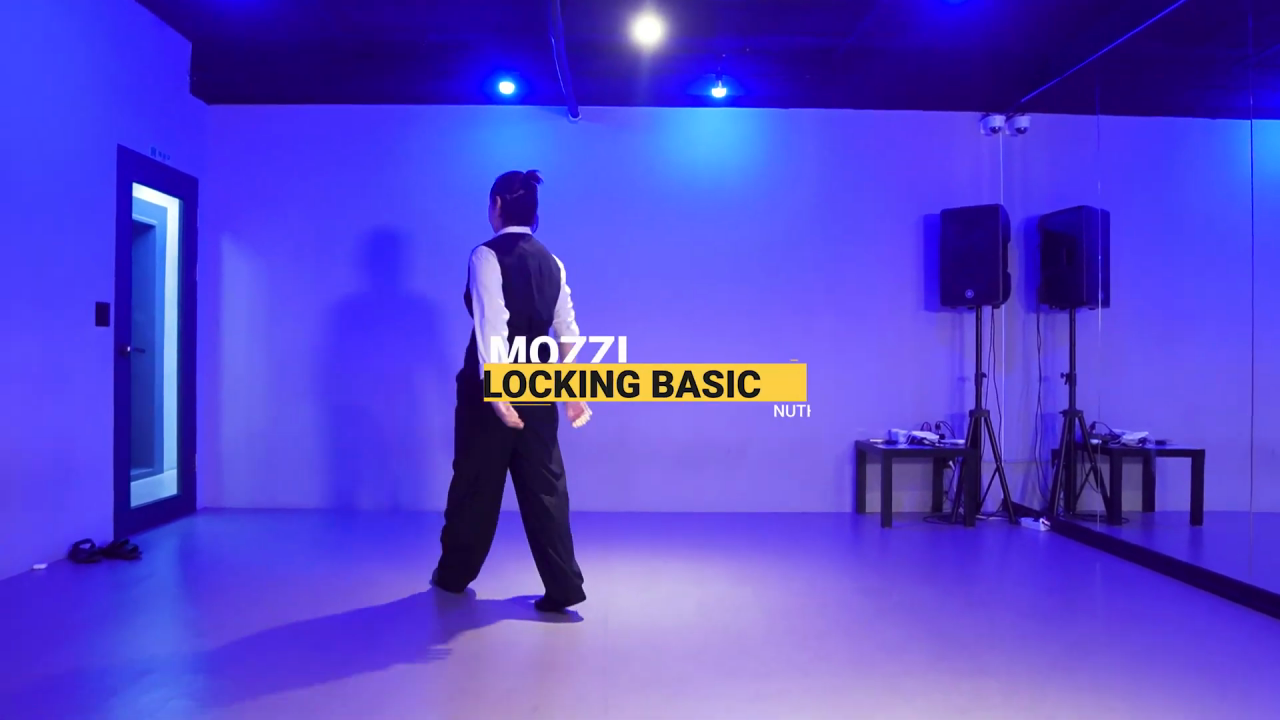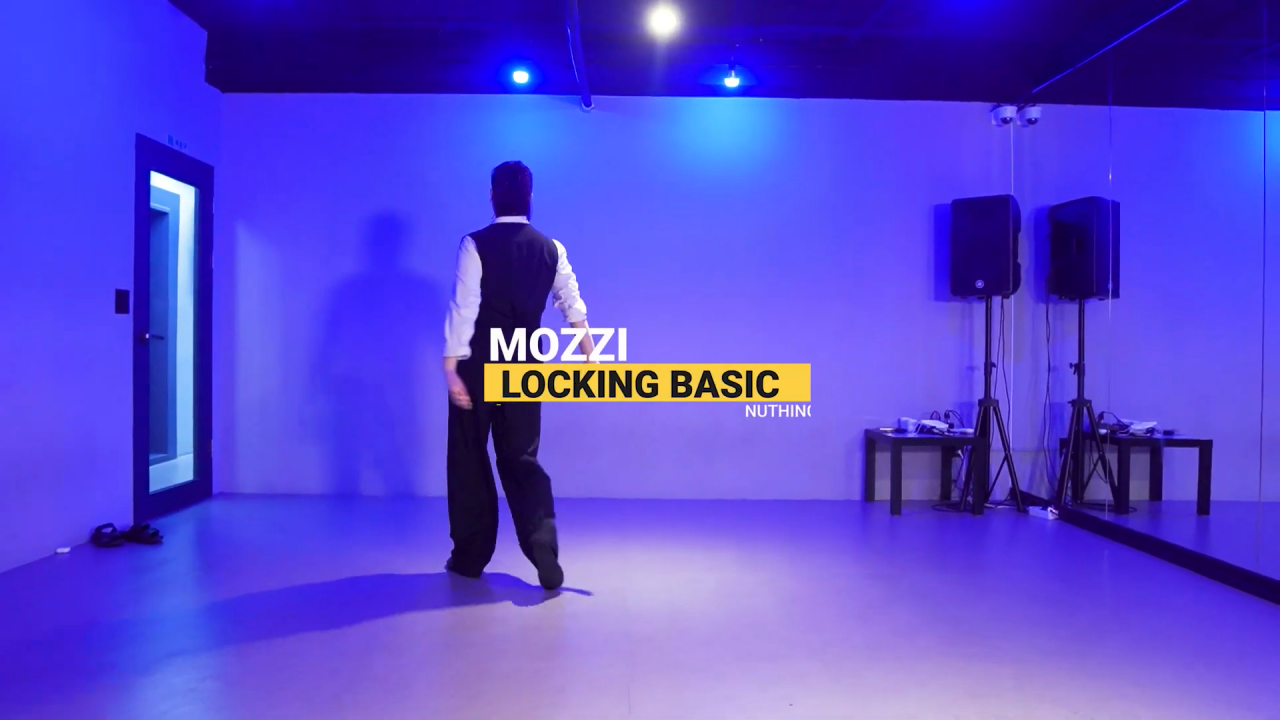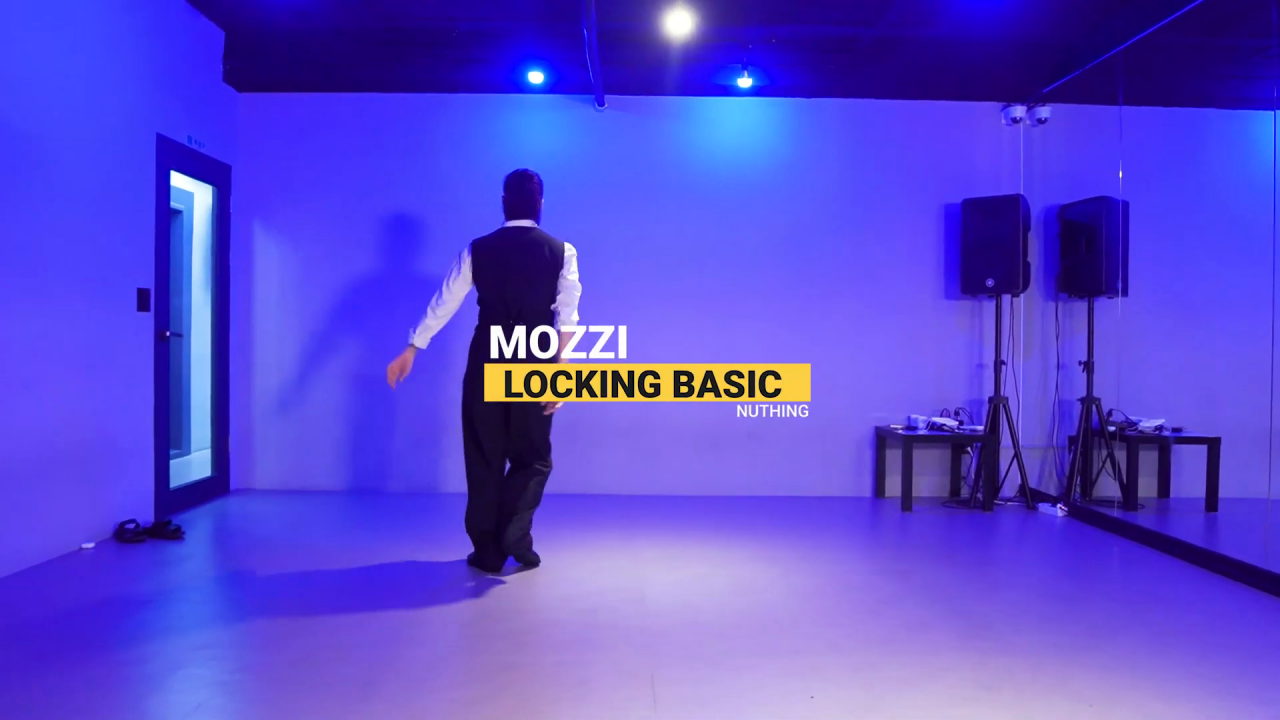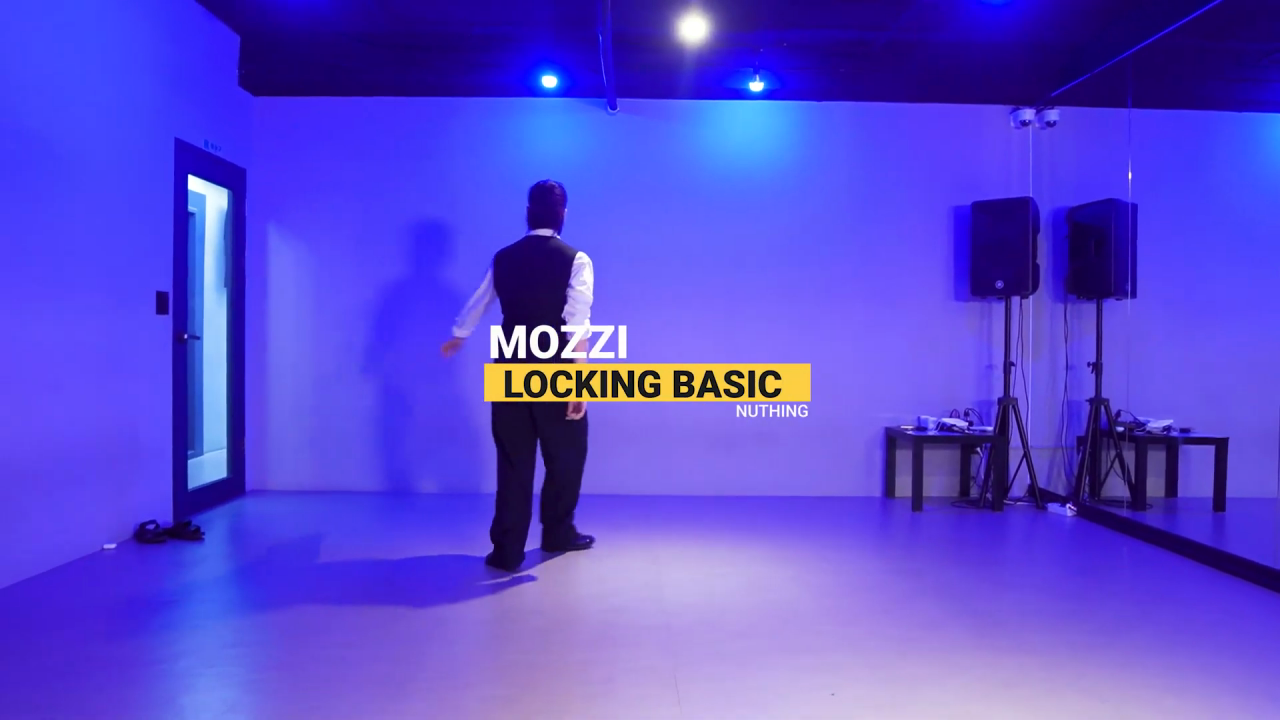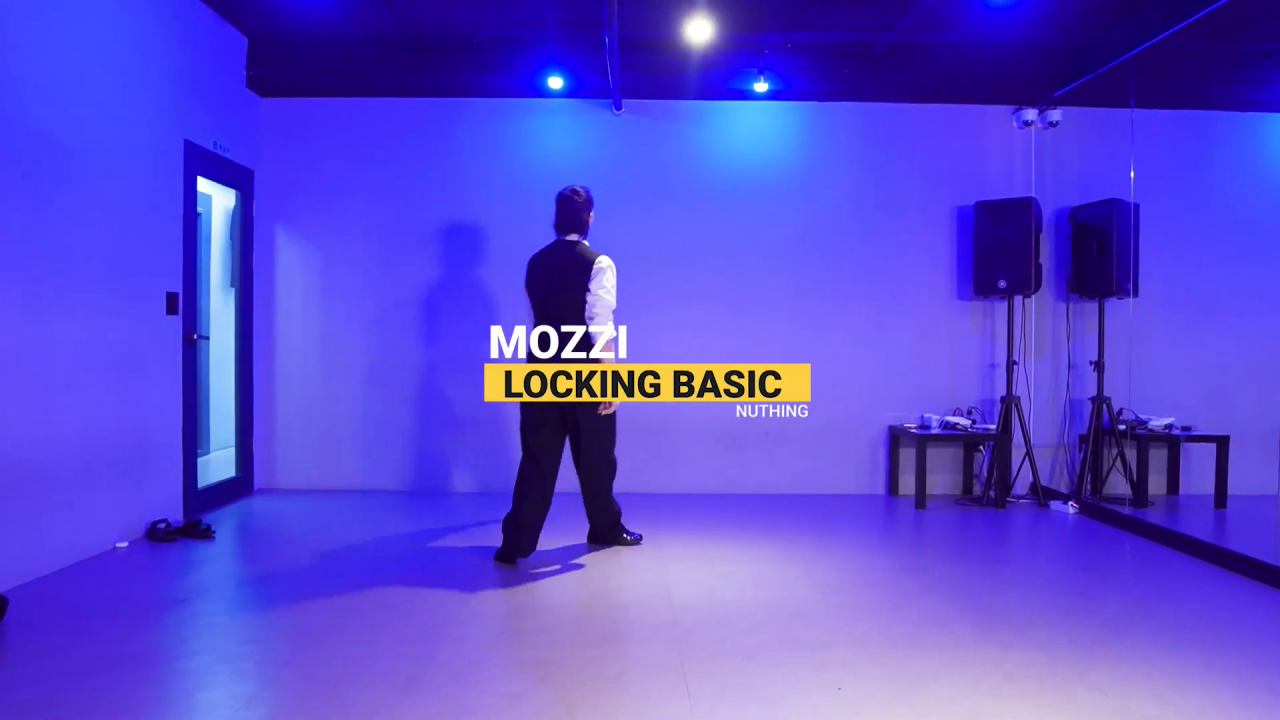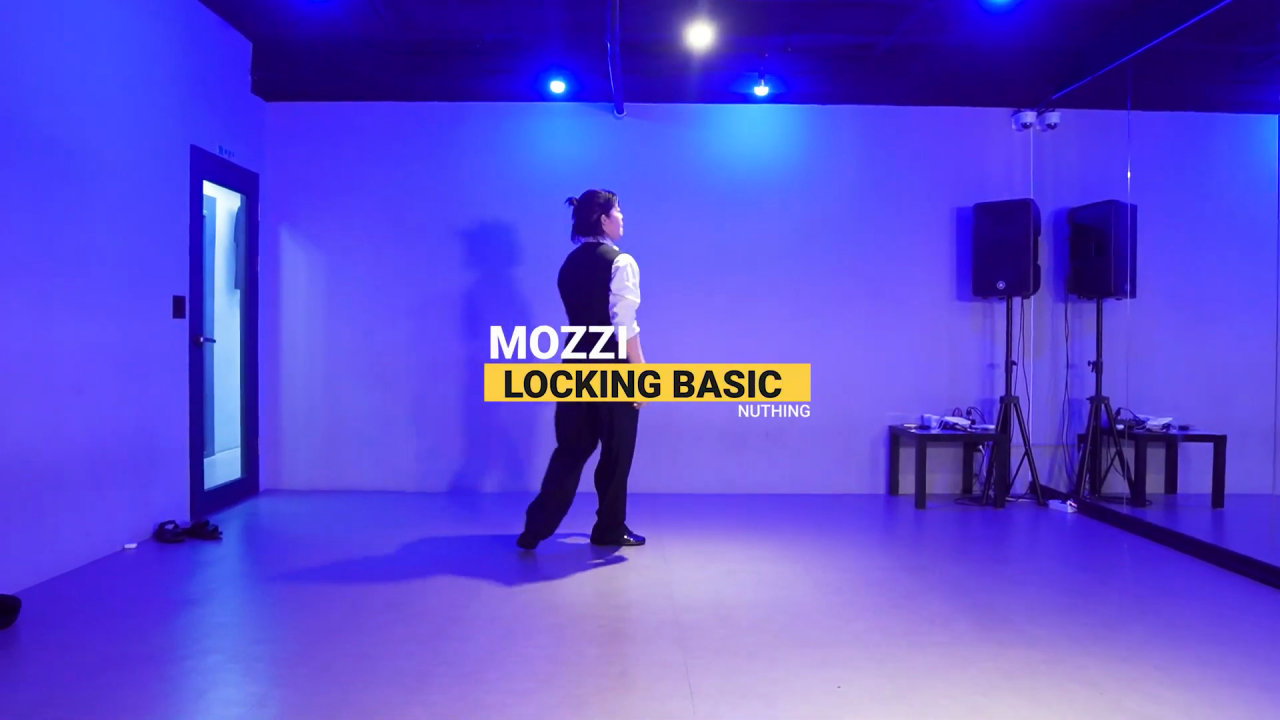
dt=0.2s
person 1, frame 1
left shoulder: (487, 255)
right shoulder: (550, 260)
left elbow: (489, 324)
right elbow: (566, 326)
left hip: (490, 381)
left knee: (475, 480)
right knee: (542, 484)
left ankle: (455, 572)
right ankle: (562, 584)
person 1, frame 2
left shoulder: (475, 244)
right shoulder: (550, 248)
left elbow: (464, 309)
right elbow: (573, 306)
left wrist: (452, 368)
right wrist: (591, 361)
left hip: (478, 362)
left knee: (470, 461)
right knee: (523, 462)
left ankle: (470, 556)
right ankle: (545, 556)
person 1, frame 3
left shoulder: (479, 249)
right shoulder: (560, 251)
left elbow: (445, 302)
right elbow: (566, 316)
left wrist: (411, 349)
left hip: (487, 361)
right hip: (536, 363)
left knee: (484, 457)
right knee: (532, 457)
left ankle: (489, 549)
right ankle: (515, 537)
person 1, frame 4
left shoulder: (504, 258)
right shoulder: (576, 260)
left elbow: (478, 304)
right elbow: (576, 324)
left wrist: (457, 338)
left hip: (511, 365)
left knee: (514, 460)
right knee: (565, 455)
left ankle: (507, 549)
right ankle: (558, 533)
person 1, frame 5
left shoulder: (537, 262)
right shoulder: (598, 263)
right elbow: (601, 327)
left hip: (542, 366)
left knee: (538, 457)
right knee: (595, 455)
left ankle: (517, 541)
right ankle: (606, 528)
person 1, frame 6
left shoulder: (570, 264)
right shoulder: (621, 262)
right elbow: (626, 325)
left hip: (576, 365)
right hip: (612, 367)
left knee: (571, 448)
right knee: (617, 450)
left ankle: (538, 525)
right ankle: (610, 528)
